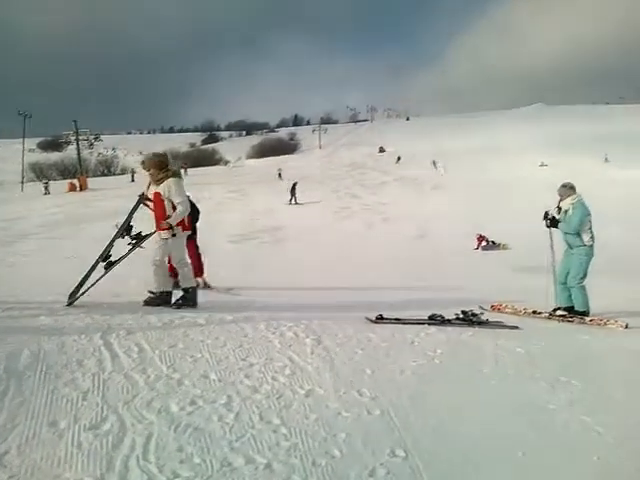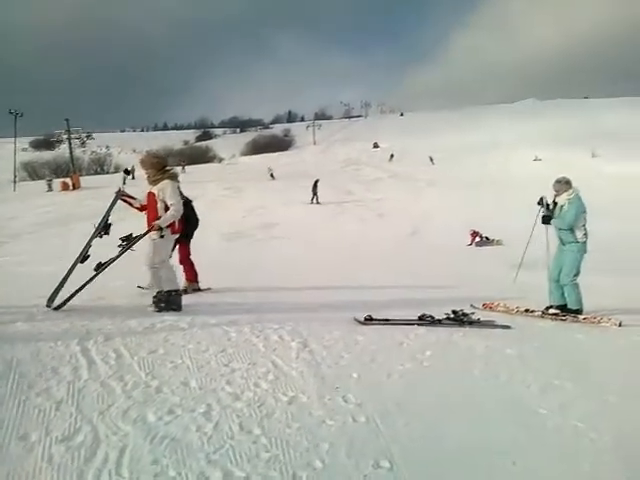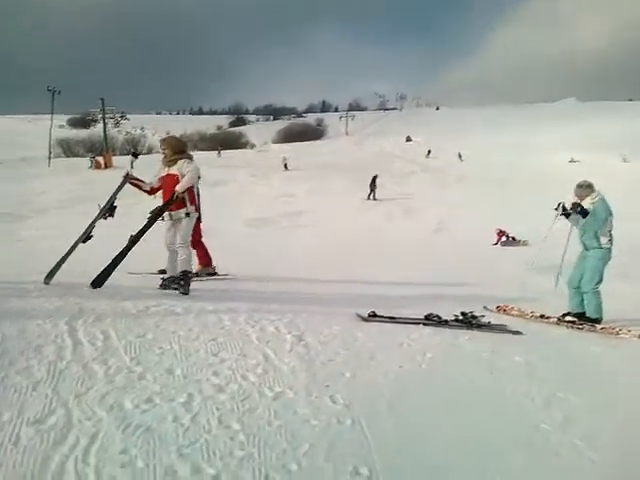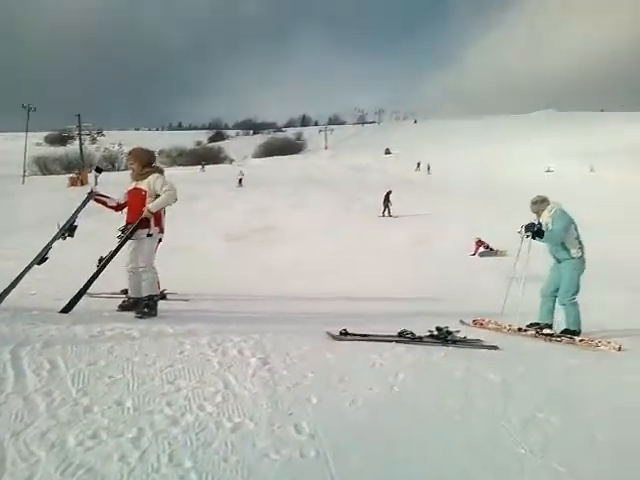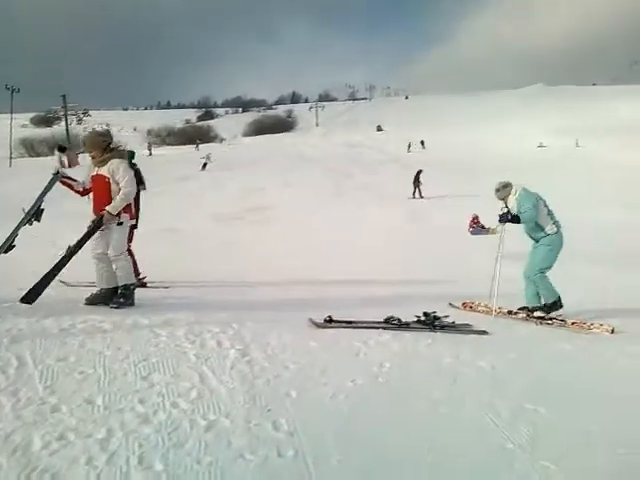
dt=0.5s
person 1, frame 1
left shoulder: (172, 182)
right shoulder: (158, 184)
left elbow: (184, 206)
left wrist: (171, 222)
left hip: (176, 229)
right hip: (163, 231)
left knee: (179, 261)
right knee: (158, 261)
left ankle: (190, 294)
right ankle: (163, 293)
person 1, frame 2
left shoulder: (168, 184)
right shoulder: (155, 185)
left elbow: (177, 209)
right elbow: (143, 205)
left wrist: (161, 222)
right wrist: (125, 197)
left hip: (166, 230)
right hip: (156, 231)
left knee: (161, 263)
right knee: (152, 262)
left ankle: (173, 298)
right ankle: (161, 293)
person 1, frame 3
left shoulder: (184, 163)
right shoulder: (164, 169)
left elbow: (194, 173)
right elbow: (151, 188)
left wrist: (180, 188)
right wrist: (133, 180)
left hip: (186, 211)
right hip: (171, 213)
left knee: (182, 243)
right knee: (171, 245)
left ankle: (184, 277)
right ankle: (173, 276)
person 1, frame 4
left shoulder: (155, 178)
right shoulder: (135, 182)
left elbow: (171, 194)
right elbow: (119, 204)
left wrist: (152, 207)
right wrist: (98, 197)
left hip: (150, 230)
right hip: (135, 230)
left knee: (145, 265)
right knee: (132, 266)
left ankle: (150, 302)
right ankle: (135, 298)
person 1, frame 5
left shoulder: (117, 163)
right shoulder: (97, 167)
left elbow: (129, 190)
right elbow: (84, 189)
left wrist: (111, 210)
right wrist: (63, 179)
left hip: (119, 216)
right hip: (103, 218)
left knee: (117, 253)
right knee: (99, 253)
left ankle: (126, 291)
right ankle: (108, 289)
person 2, frame 1
left shoulder: (579, 208)
right shoulder: (568, 207)
left elbow: (572, 228)
right elbow: (564, 225)
left wrist: (555, 224)
right wrist: (552, 218)
left hip: (582, 249)
right hip: (571, 248)
left knee: (574, 281)
right knee: (561, 278)
left ankle: (582, 309)
right ankle: (567, 305)
person 2, frame 2
left shoulder: (575, 203)
right shoulder: (563, 201)
left elbow: (566, 223)
right elbow: (556, 218)
left wrist: (549, 221)
right wrist: (547, 208)
left hip: (575, 245)
right hip: (563, 244)
left knee: (567, 278)
right knee: (554, 275)
left ankle: (575, 307)
right ankle: (559, 303)
person 2, frame 3
left shoulder: (601, 206)
right shoulder: (588, 205)
left elbow: (596, 225)
right elbow: (580, 224)
left wrist: (583, 213)
right wrist: (566, 213)
left hip: (599, 251)
right hip: (587, 250)
left knee: (589, 285)
right knee: (574, 281)
left ankle: (594, 316)
right ankle: (578, 311)
person 2, frame 4
left shoulder: (560, 217)
right shoulder: (549, 218)
left elbow: (557, 237)
right elbow: (549, 238)
left wrist: (539, 232)
right wrist: (533, 233)
left hip: (572, 262)
right hip: (560, 261)
left knee: (566, 297)
right knee: (548, 292)
left ankle: (574, 328)
right ankle: (545, 322)
person 2, frame 5
left shoulder: (525, 197)
right shoulder: (518, 199)
left elbow: (531, 215)
right elbow: (524, 218)
left wrist: (513, 218)
right wrist: (509, 216)
left hip: (550, 239)
right hip: (541, 239)
left knee: (535, 272)
right knee: (529, 273)
left ankle: (553, 300)
right ankle: (534, 305)
